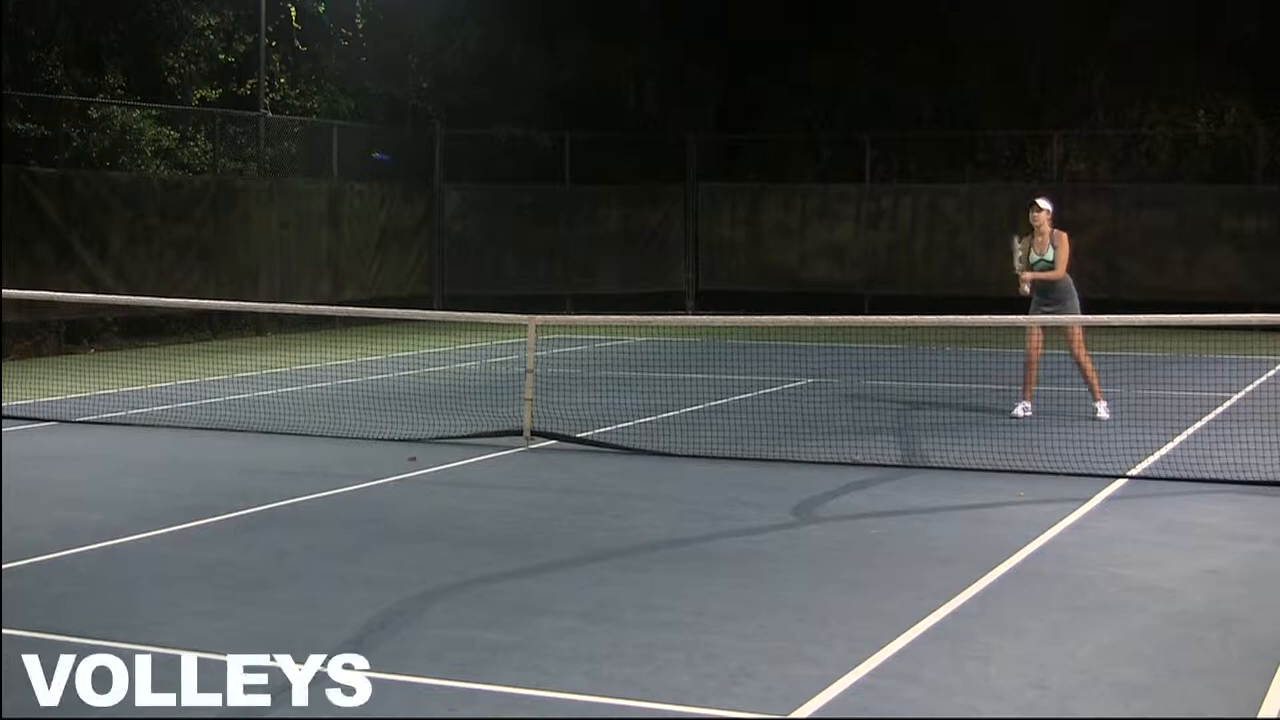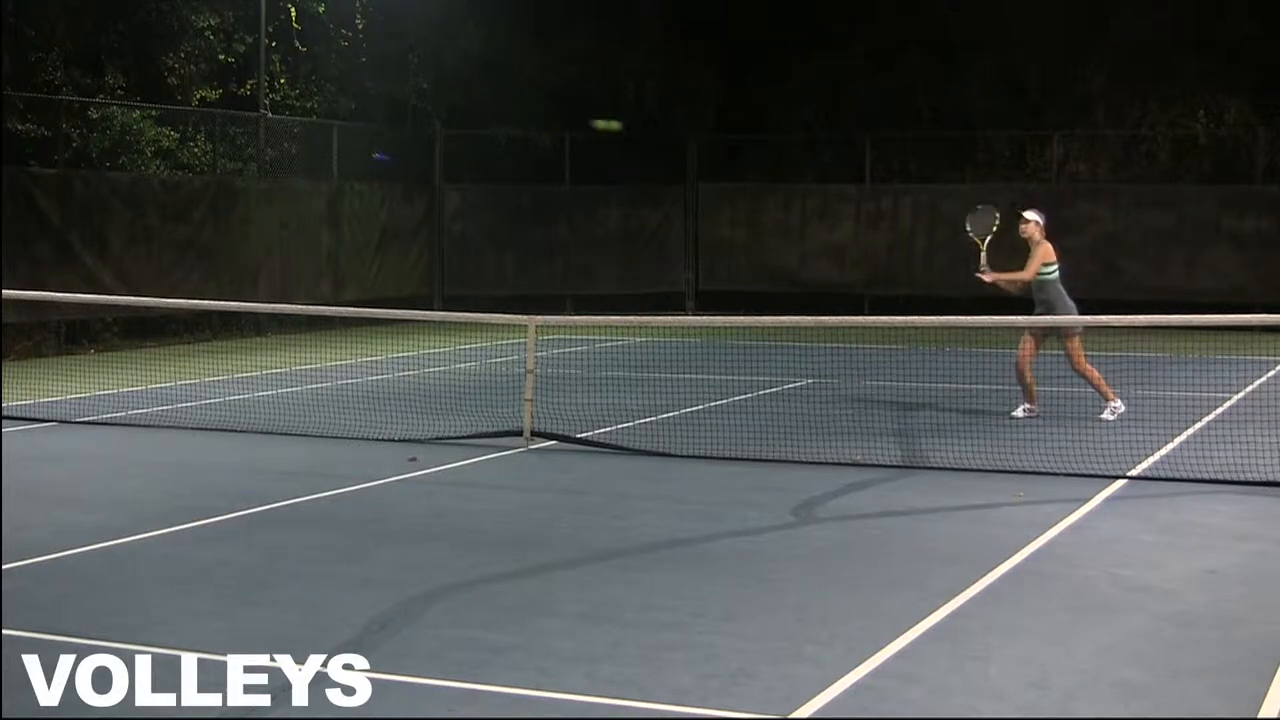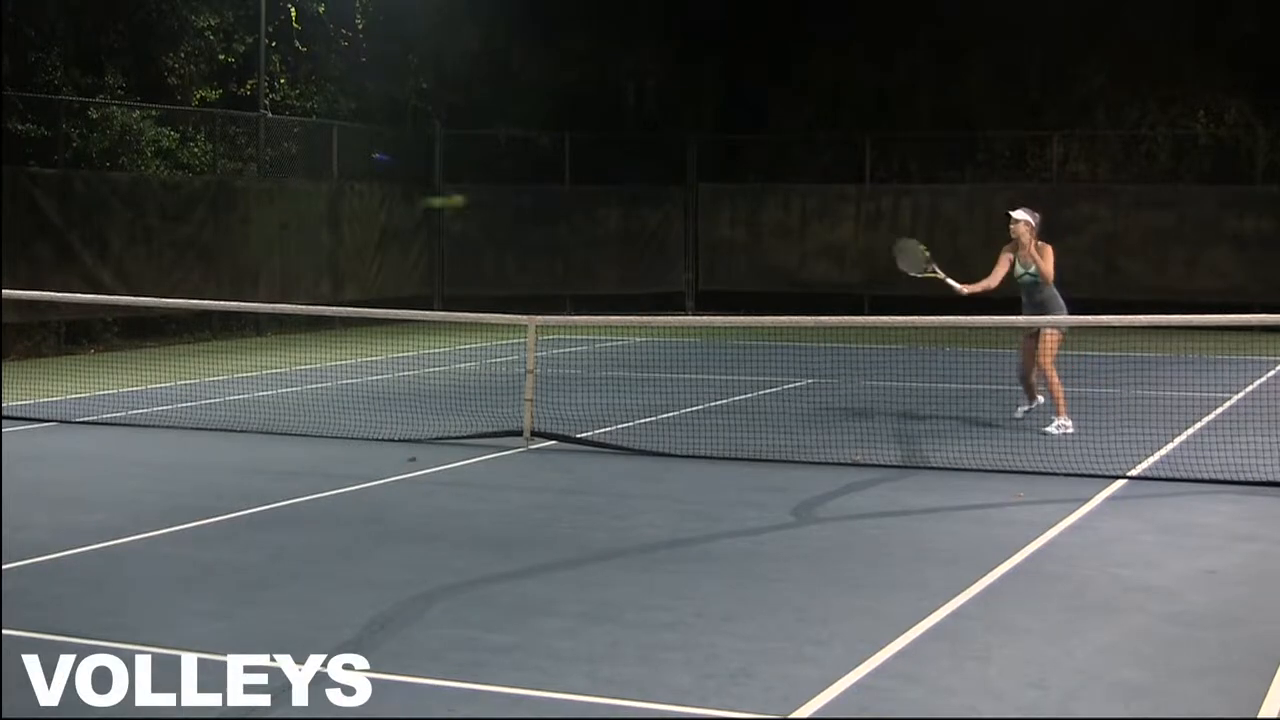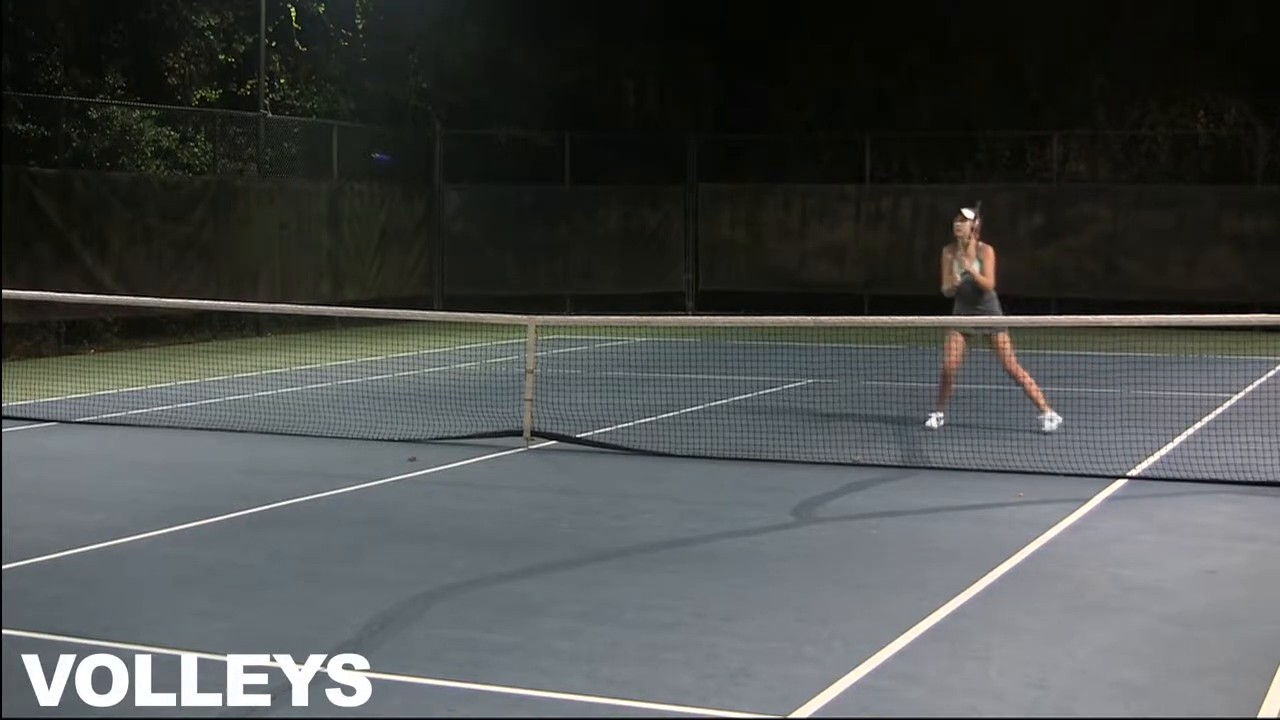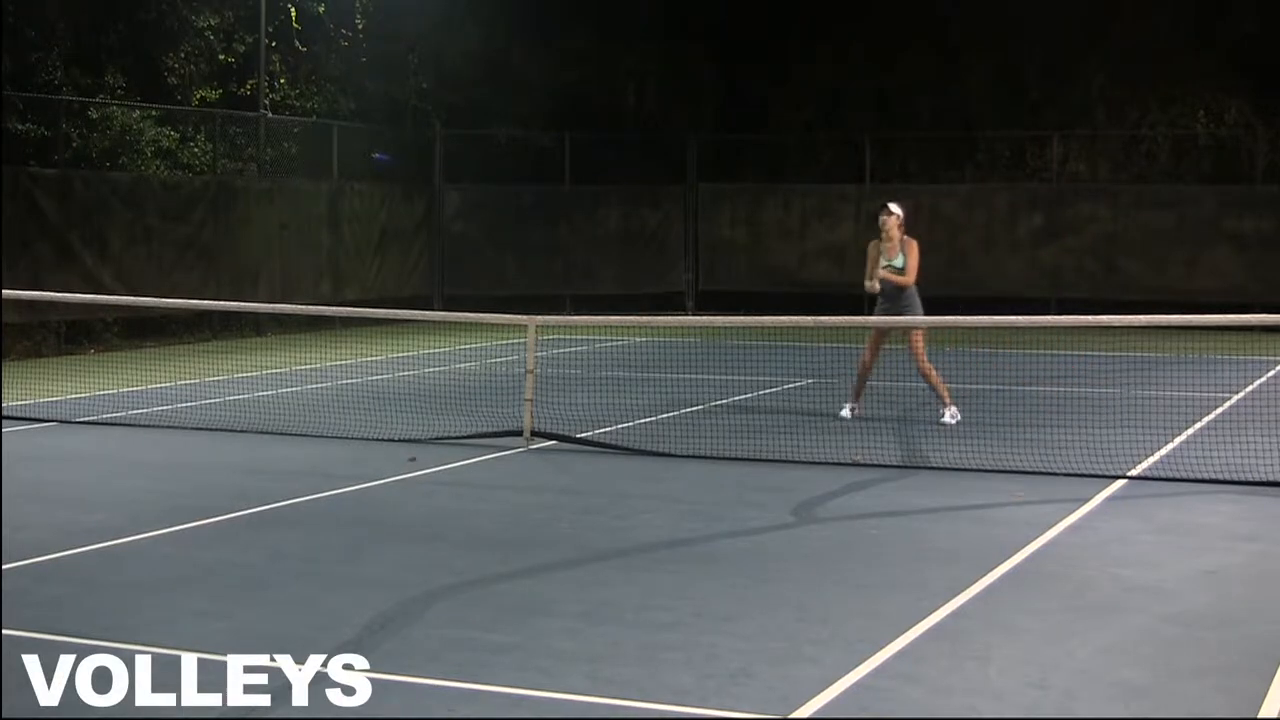
dt=0.5s
person 1, frame 1
left shoulder: (1060, 237)
right shoulder: (1025, 242)
left elbow: (1060, 273)
right elbow: (1027, 276)
left wrist: (1031, 275)
right wrist: (1024, 284)
left hip: (1065, 300)
right hip: (1040, 301)
left knee: (1079, 354)
right knee: (1031, 354)
left ankle: (1100, 402)
right ankle: (1026, 403)
person 1, frame 2
left shoulder: (1043, 247)
right shoulder: (1032, 253)
left elbow: (1026, 275)
right elbow: (1018, 288)
left wrist: (996, 275)
right wrist: (993, 278)
left hip: (1061, 311)
right hip: (1042, 311)
left knee: (1079, 365)
right knee: (1022, 361)
left ankle: (1114, 402)
right ankle: (1031, 405)
person 1, frame 3
left shoulder: (1044, 249)
right shoulder: (1009, 251)
left elbow: (1049, 279)
right elbow: (993, 280)
left wrist: (1033, 255)
right wrist: (968, 288)
left hip: (1053, 311)
right hip: (1029, 313)
left knee: (1045, 365)
right knee: (1024, 371)
left ankle: (1063, 420)
right ankle: (1033, 397)
person 1, frame 4
left shoulder: (985, 250)
right shoulder: (948, 251)
left elbow: (989, 285)
right elbow: (946, 291)
left wrist: (971, 270)
right wrist: (953, 284)
left hip: (988, 313)
right hip: (963, 314)
left knee: (1012, 368)
right knee: (949, 366)
left ankle: (1048, 413)
right ankle: (939, 413)
person 1, frame 5
left shoulder: (910, 245)
right shoulder: (874, 245)
left elbow: (910, 280)
right elbow: (870, 280)
left wrist: (885, 274)
right wrist: (871, 284)
left hip: (908, 306)
right hip: (884, 306)
left knee: (921, 363)
right knee: (866, 361)
left ankle: (949, 407)
right ankle: (854, 404)
